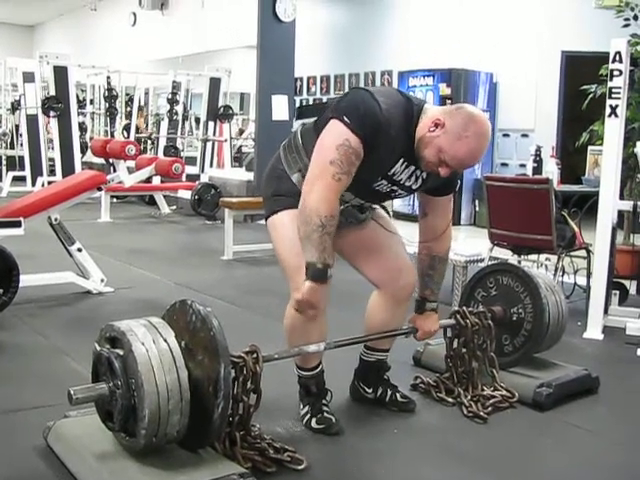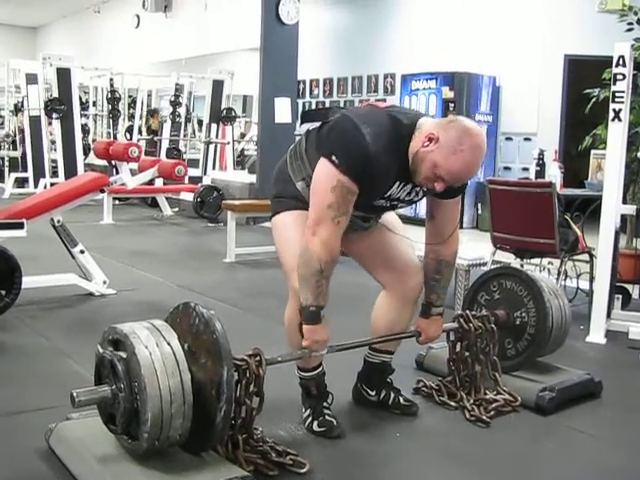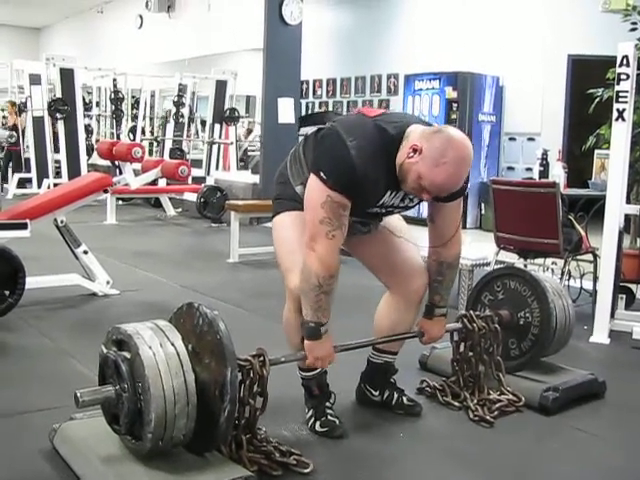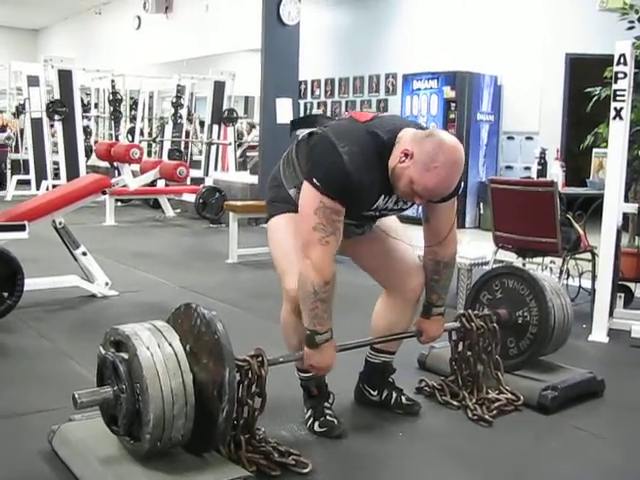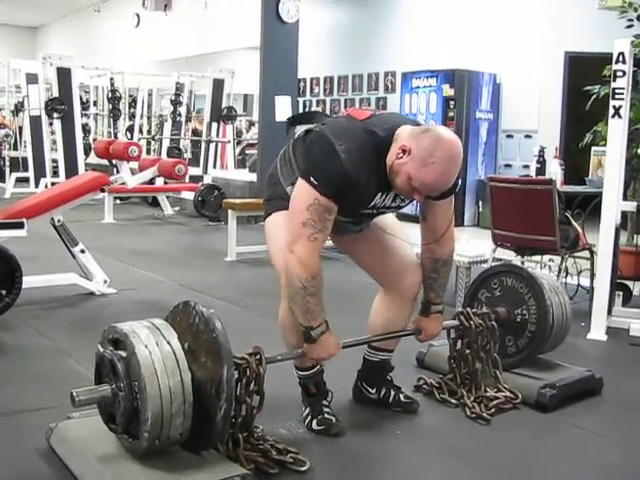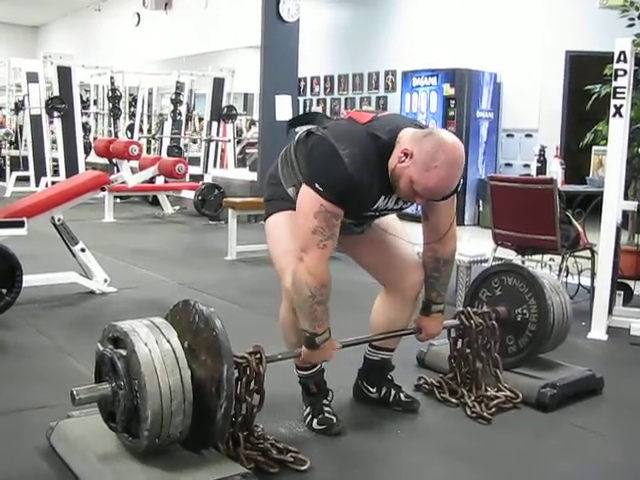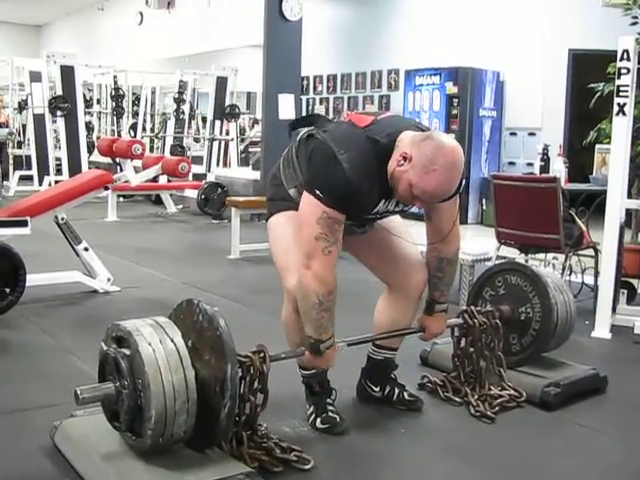
dt=0.4s
person 1, frame 1
left shoulder: (444, 164)
right shoulder: (372, 112)
left elbow: (435, 237)
right elbow: (319, 193)
left wrist: (428, 307)
right wrist: (317, 276)
left hip: (353, 201)
right hip: (296, 187)
left knee: (401, 279)
right knee: (308, 291)
left ankle: (369, 379)
right ankle: (312, 392)
person 1, frame 2
left shoulder: (450, 163)
right shoulder: (362, 140)
left elbow: (443, 240)
right elbow: (322, 235)
left wrist: (433, 310)
right wrist: (314, 317)
left hip: (365, 204)
right hip: (301, 190)
left knee: (409, 280)
right knee: (305, 289)
left ankle: (372, 382)
right ankle: (313, 395)
person 1, frame 3
left shoulder: (444, 167)
right shoulder: (350, 152)
left elbow: (446, 242)
right elbow: (321, 251)
left wrist: (436, 311)
right wrist: (318, 332)
left hip: (368, 208)
right hip: (302, 193)
left knee: (413, 281)
right knee: (302, 288)
left ankle: (375, 382)
right ankle: (316, 394)
person 1, frame 4
left shoulder: (437, 168)
right shoulder: (343, 159)
left elbow: (441, 242)
right elbow: (318, 259)
left wrist: (434, 311)
right wrist: (319, 340)
left hip: (362, 207)
right hip: (296, 196)
left knee: (411, 280)
right knee: (299, 288)
left ankle: (374, 381)
right ankle: (314, 394)
person 1, frame 5
left shoulder: (435, 165)
right shoulder: (340, 158)
left elbow: (438, 239)
right elbow: (302, 254)
left wrist: (433, 309)
right wrist: (317, 333)
left hip: (358, 205)
right hip: (292, 193)
left knee: (408, 278)
right knee: (296, 287)
left ankle: (373, 379)
right ankle: (312, 392)
person 1, frame 6
left shoulder: (437, 166)
right shoulder: (343, 162)
left elbow: (440, 239)
right elbow: (310, 261)
left wrist: (434, 308)
right wrist: (319, 339)
left hip: (361, 204)
right hip: (293, 193)
left knee: (410, 276)
right knee: (298, 288)
left ankle: (373, 379)
right ankle: (313, 391)
person 1, frame 7
left shoulder: (437, 166)
right shoulder: (342, 168)
left elbow: (444, 239)
right elbow: (316, 269)
left wrist: (437, 307)
right wrist: (321, 345)
left hip: (363, 204)
right hip: (296, 193)
left knee: (413, 276)
right knee: (299, 287)
left ankle: (377, 378)
right ankle: (317, 391)
